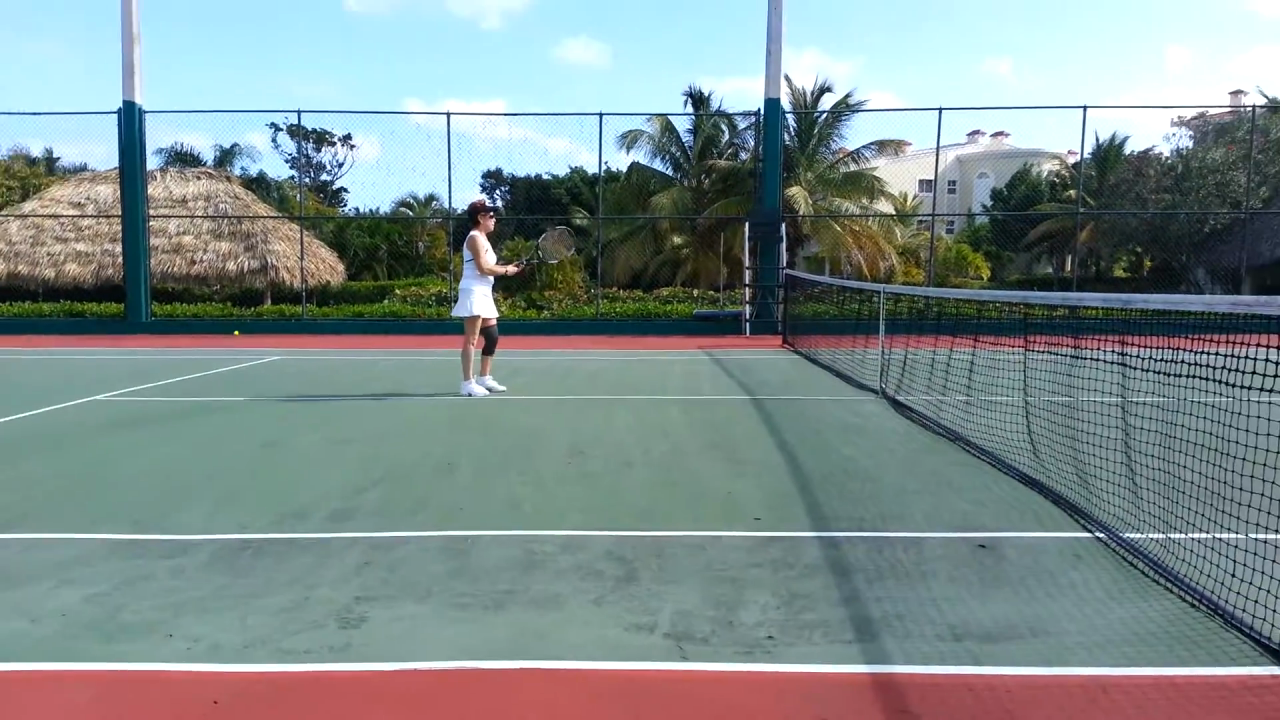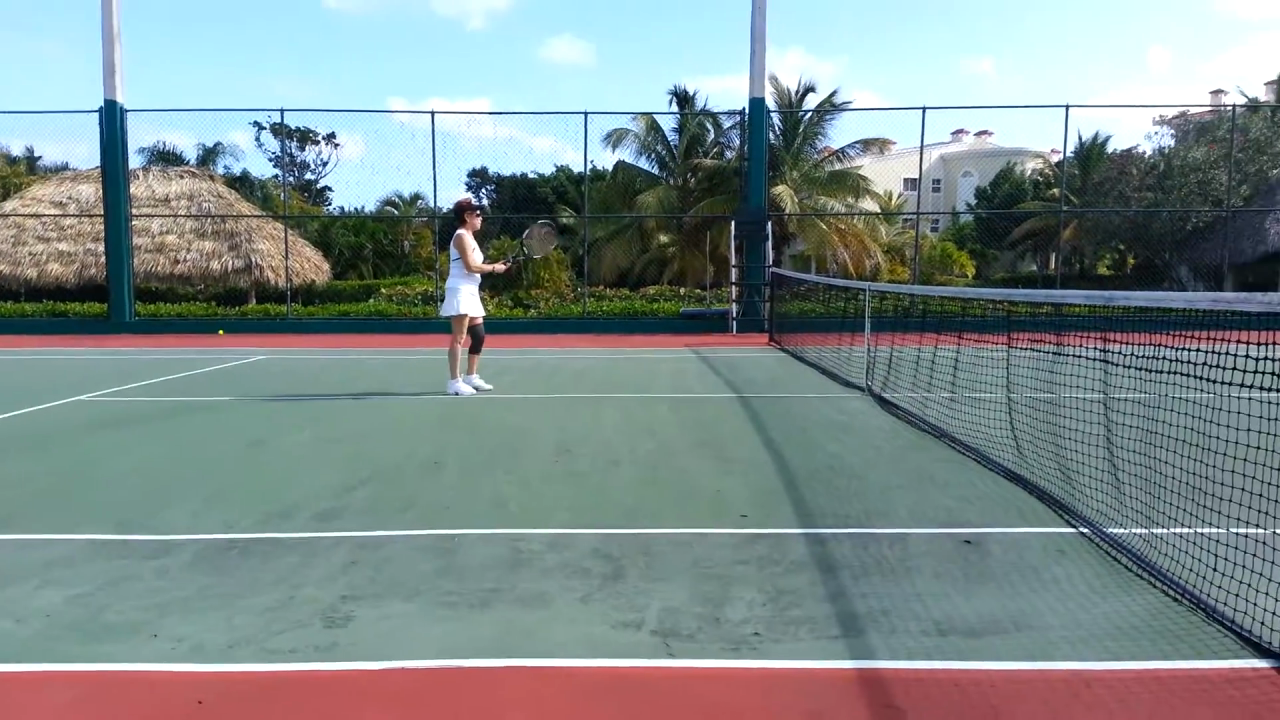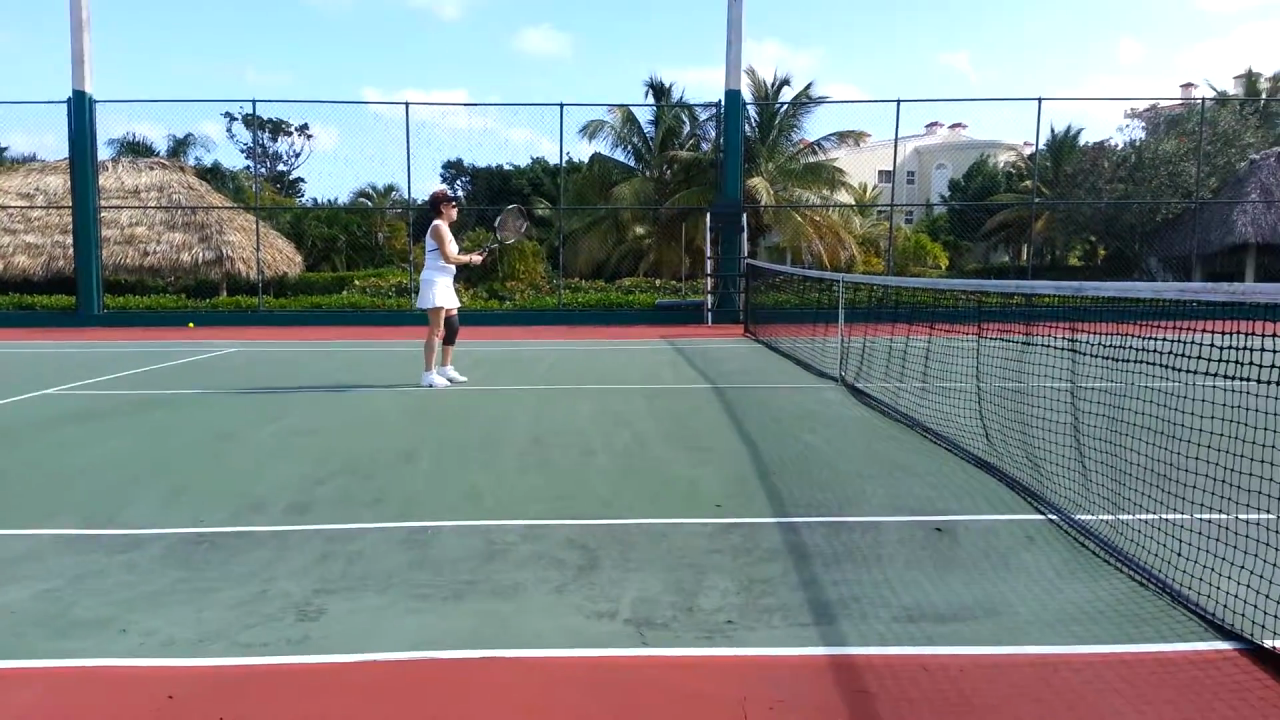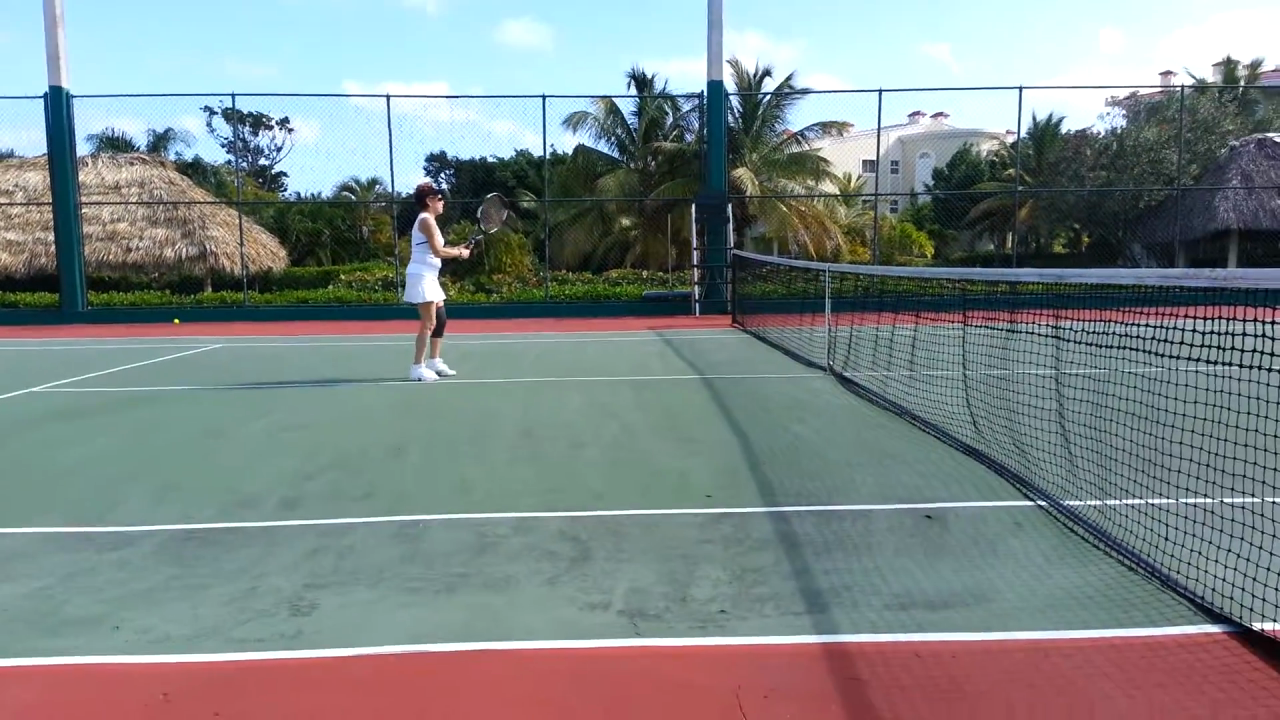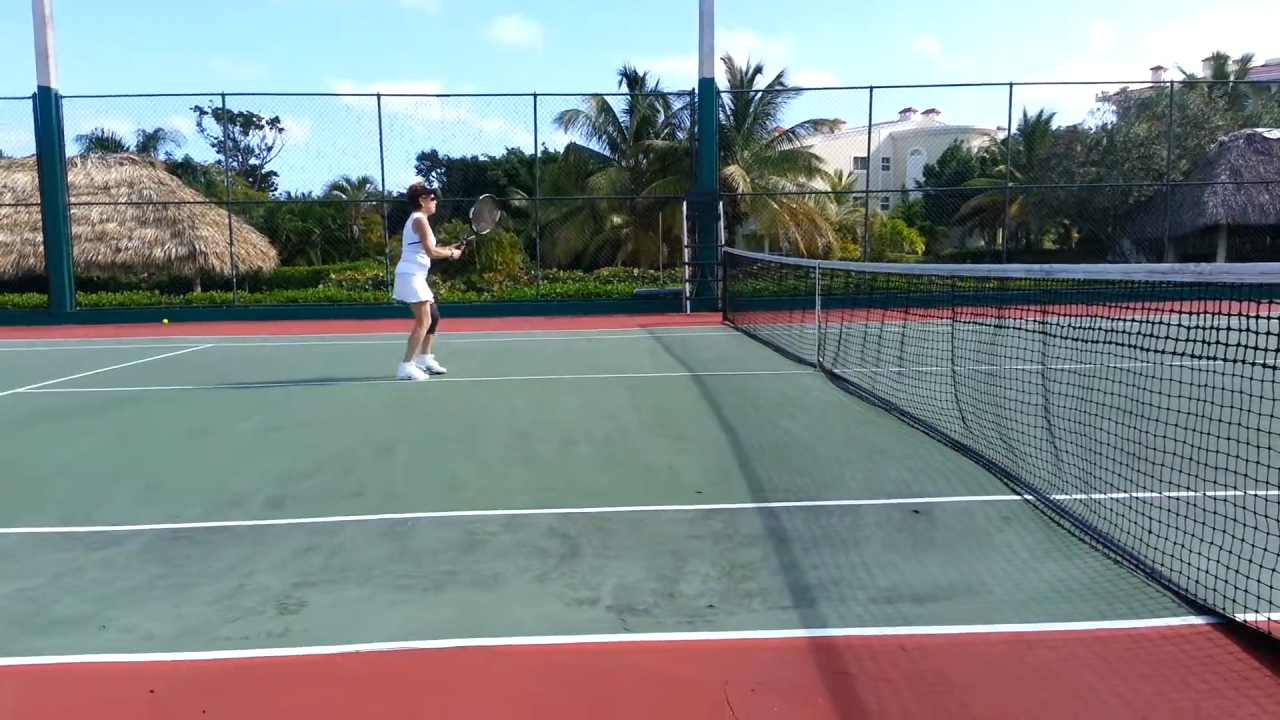
dt=0.1s
person 1, frame 1
left shoulder: (483, 238)
right shoulder: (475, 238)
right elbow: (483, 269)
left wrist: (507, 268)
right wrist: (506, 271)
left hip: (483, 294)
right hip: (473, 292)
left knee: (492, 337)
right knee: (471, 339)
left ankle: (484, 378)
right ankle: (467, 383)
person 1, frame 2
left shoulder: (469, 237)
right shoulder: (461, 236)
right elbow: (471, 267)
left wrist: (495, 266)
right wrist: (494, 268)
left hip: (470, 292)
right hip: (460, 291)
left knee: (478, 335)
right knee: (459, 338)
left ankle: (471, 377)
right ankle: (454, 382)
person 1, frame 3
left shoulder: (442, 228)
right shoulder: (438, 227)
right elbow: (448, 258)
left wrist: (471, 256)
right wrist: (471, 260)
left hip: (444, 284)
right hip: (435, 283)
left knee: (452, 327)
right knee: (437, 330)
left ankle: (446, 369)
right ankle: (429, 374)
person 1, frame 4
left shoulder: (428, 220)
right shoulder: (426, 220)
left elbow: (434, 251)
right elbow: (437, 252)
left wrist: (457, 249)
right wrist: (459, 253)
left hip: (429, 277)
right hip: (421, 277)
left knee: (440, 319)
right knee: (429, 323)
left ankle: (434, 362)
right ankle: (418, 368)
person 1, frame 5
left shoulder: (418, 220)
right shoulder: (420, 220)
left elbow: (426, 250)
right elbow: (431, 251)
left wrist: (448, 248)
right wrist: (452, 253)
left hip: (415, 277)
right hip: (411, 276)
left knee: (433, 317)
right knee: (424, 322)
left ankle: (425, 358)
right ankle: (407, 365)
